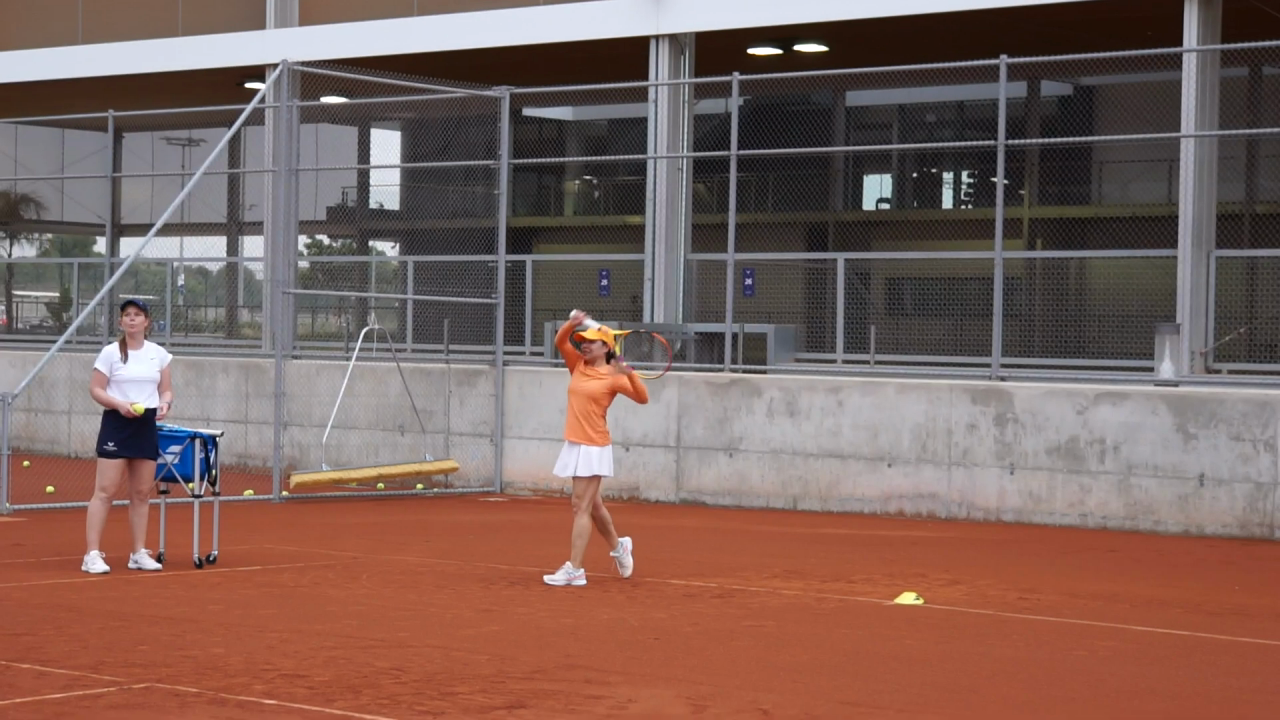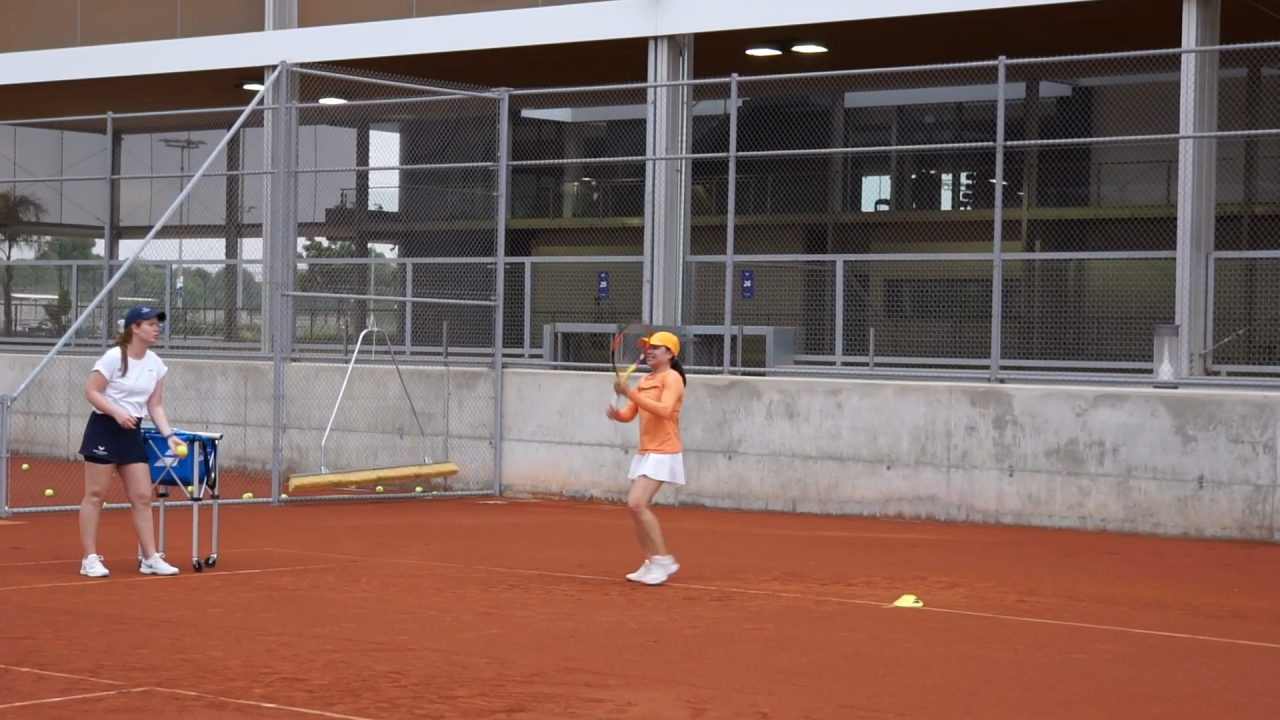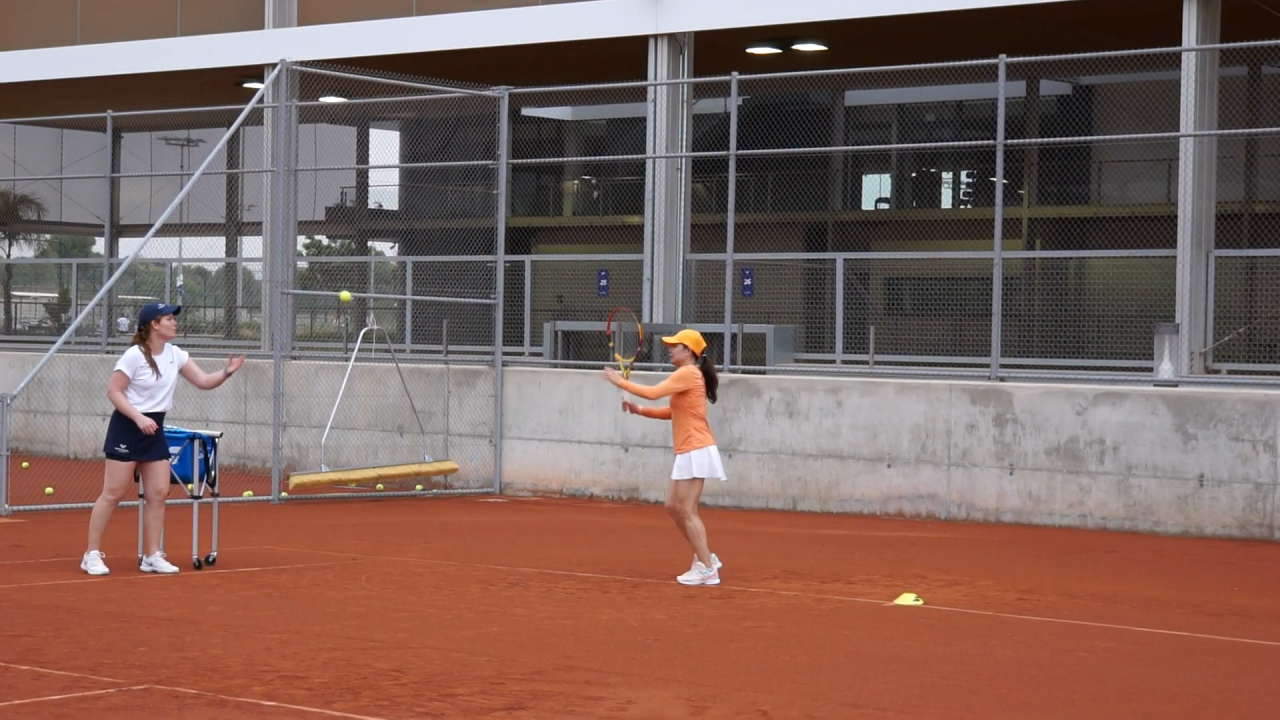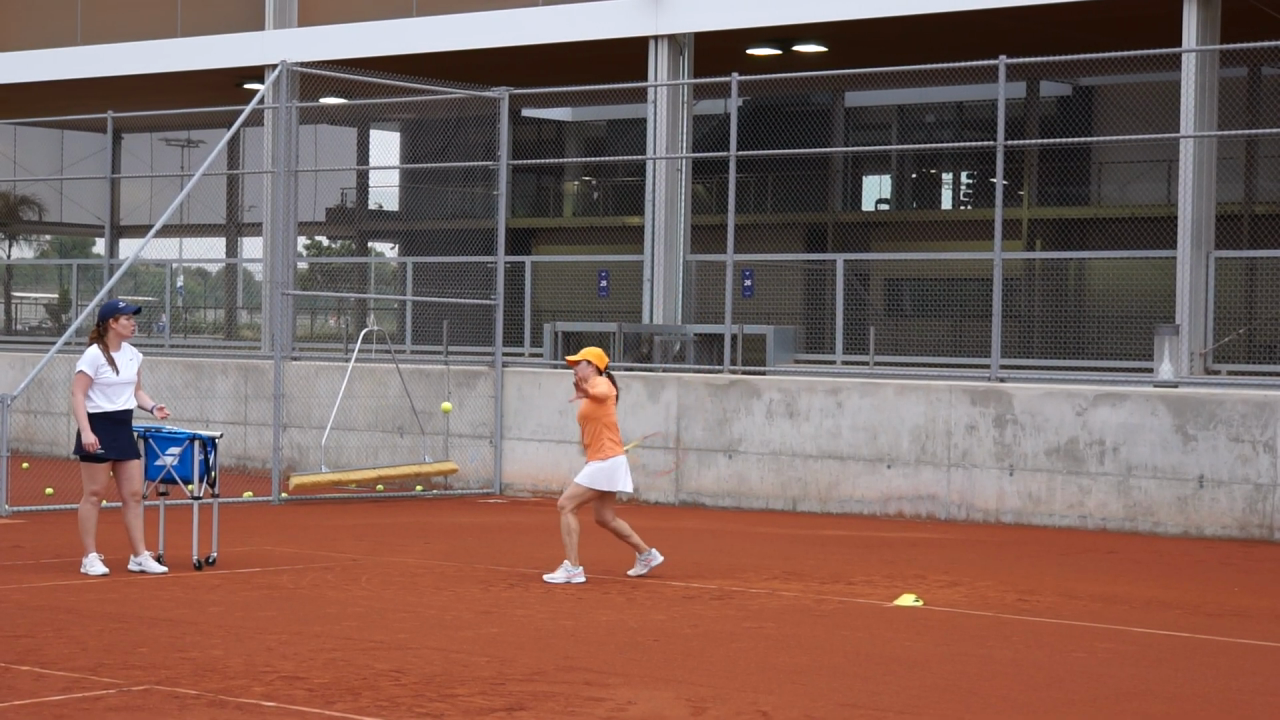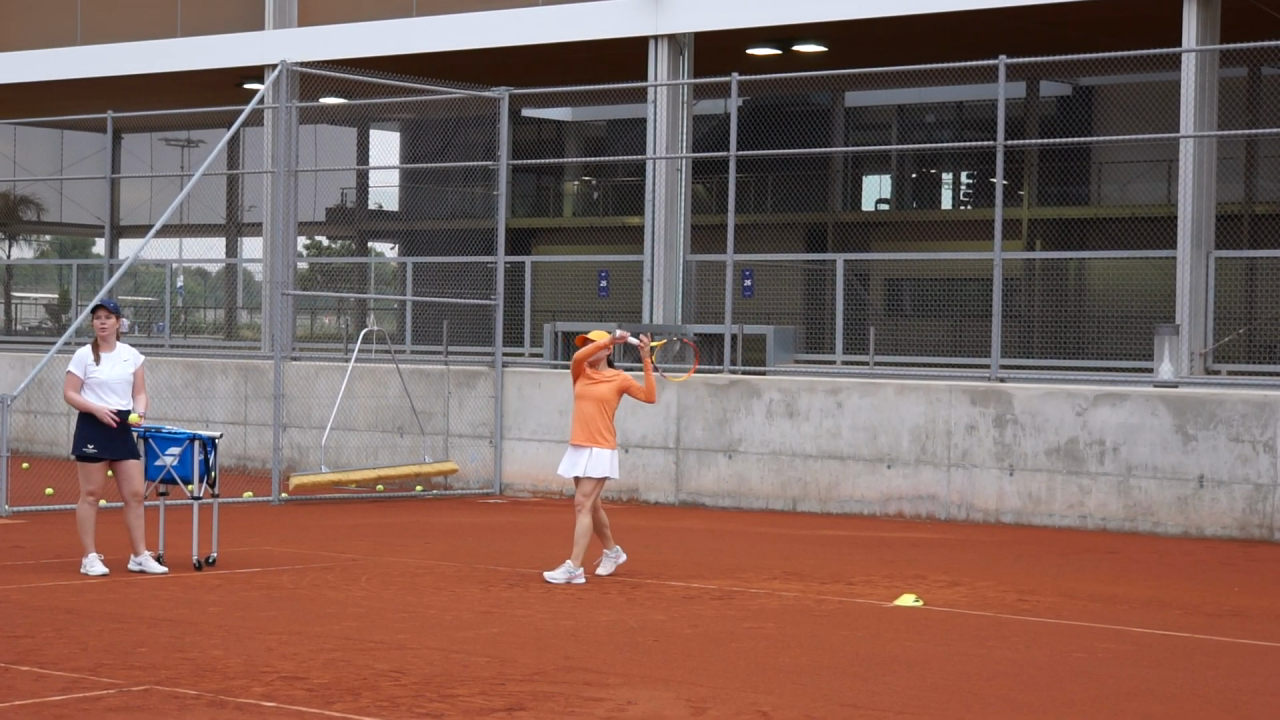
dt=1s
person 1, frame 1
left shoulder: (160, 354)
right shoulder: (110, 352)
left elbow: (166, 390)
right elbow: (95, 390)
left wrist: (165, 404)
right wrist: (119, 404)
left hip: (146, 427)
right hip: (116, 425)
left knee: (141, 494)
right knee: (105, 491)
left ankle: (138, 554)
right ankle: (92, 555)
person 1, frame 2
left shoulder: (157, 364)
right shoulder: (113, 357)
left elbow: (155, 406)
right elbow: (91, 392)
left wrist: (169, 435)
right wrist: (116, 413)
left hip: (132, 434)
right hip: (103, 430)
left knee: (143, 497)
right knee: (95, 496)
left ankle: (150, 558)
right ankle: (90, 558)
person 1, frame 3
left shoulder: (176, 355)
right shoulder: (134, 356)
left elbow: (204, 382)
right elbow: (113, 391)
left wrist: (227, 372)
right wrist: (138, 417)
left hip: (155, 431)
right hip: (127, 428)
left knee: (159, 494)
right knee: (114, 493)
left ankle: (152, 556)
right ankle: (91, 555)
person 1, frame 4
left shoulder: (132, 354)
right shoulder: (93, 355)
right elbow: (77, 395)
left wrist: (152, 406)
right wrist: (85, 431)
left hip: (123, 429)
right hip: (98, 428)
left knee: (134, 495)
right knee: (94, 495)
left ankle: (140, 556)
right ankle: (90, 557)
person 1, frame 5
left shoulder: (132, 355)
right shoulder: (83, 355)
left elbow: (139, 393)
right elbow: (69, 393)
left wrist: (139, 413)
right wrist: (96, 408)
left hip: (122, 429)
right hip: (92, 428)
left knee: (136, 494)
right knee: (91, 494)
left ankle: (140, 556)
right ankle: (90, 558)
person 2, frame 1
left shoulder: (614, 376)
right shoulder: (578, 365)
left elbow: (642, 399)
right elbow: (560, 341)
left wrist: (629, 373)
right wrist: (572, 322)
left hip: (593, 448)
right hip: (575, 445)
left knee: (580, 507)
right knee: (592, 504)
left ankle: (574, 570)
right ankle: (618, 547)
person 2, frame 2
left shoulder: (673, 378)
right shoulder: (645, 379)
left elbow: (664, 411)
right elbow: (629, 415)
left wrist: (630, 393)
right wrist: (617, 412)
left hip: (663, 454)
right hip: (645, 453)
left knee: (637, 504)
right knee: (637, 507)
left ankle: (662, 558)
right ankle: (653, 562)
person 2, frame 3
left shoulder: (688, 373)
right shoulder: (688, 377)
left elbow: (654, 392)
right elbow: (672, 412)
left wrist: (620, 381)
right wrist: (639, 410)
left hip: (696, 451)
right hip: (689, 453)
left knee: (687, 511)
right knee: (673, 507)
left ankle: (708, 569)
right ankle: (707, 558)
person 2, frame 4
left shoulder: (601, 383)
right shoulder: (588, 392)
left elbow: (604, 397)
left wrist: (587, 392)
left hip: (606, 463)
right hip: (599, 463)
left knee: (566, 506)
right knee: (604, 518)
left ankle: (572, 567)
right ankle: (647, 554)
person 2, frame 5
left shoulder: (620, 378)
right shoulder: (581, 371)
left elbow: (650, 397)
right elbow: (576, 357)
left wrist: (646, 360)
right wrist: (610, 340)
left hip: (601, 450)
right hip: (578, 448)
left knee: (582, 505)
right knee: (591, 505)
left ankle: (573, 568)
right ankle: (613, 552)
